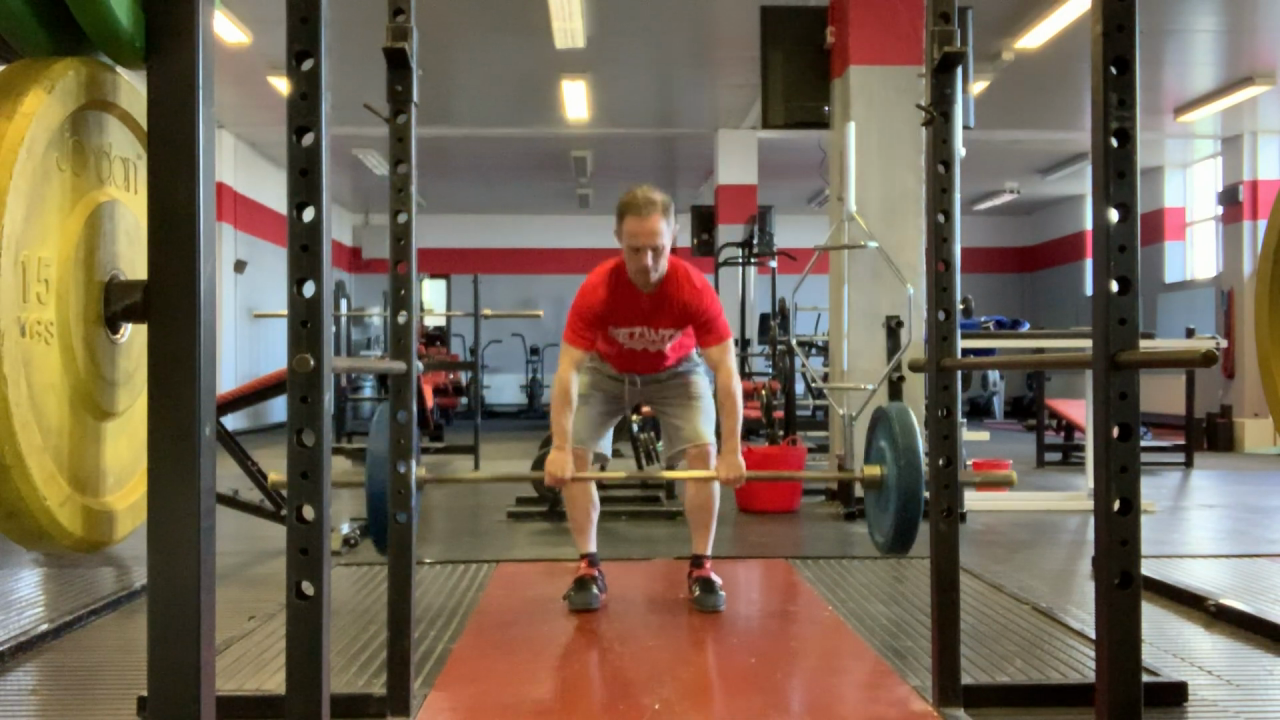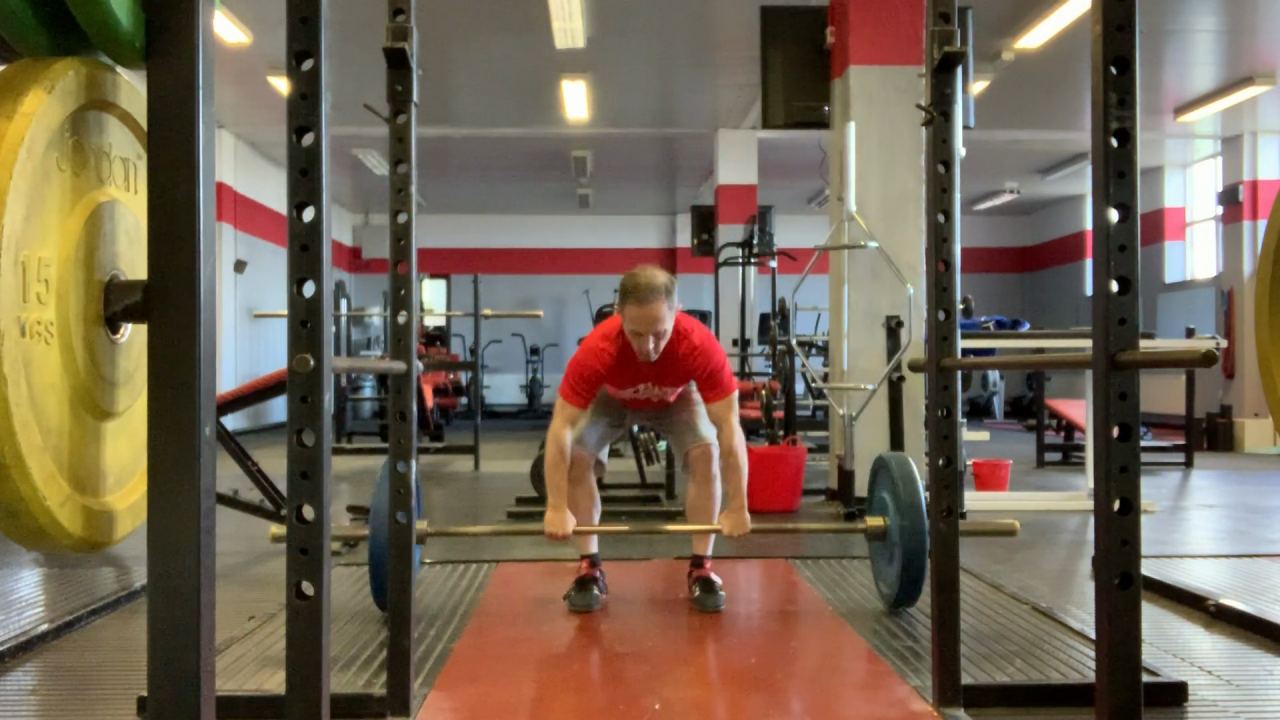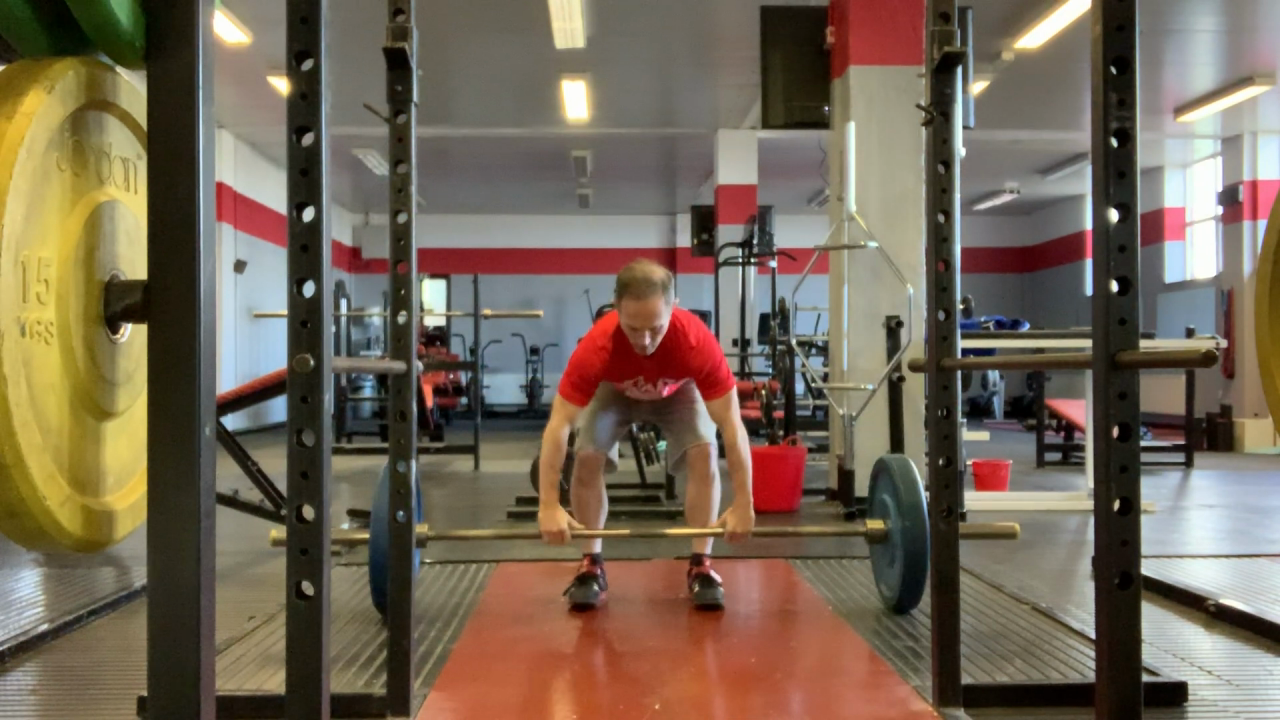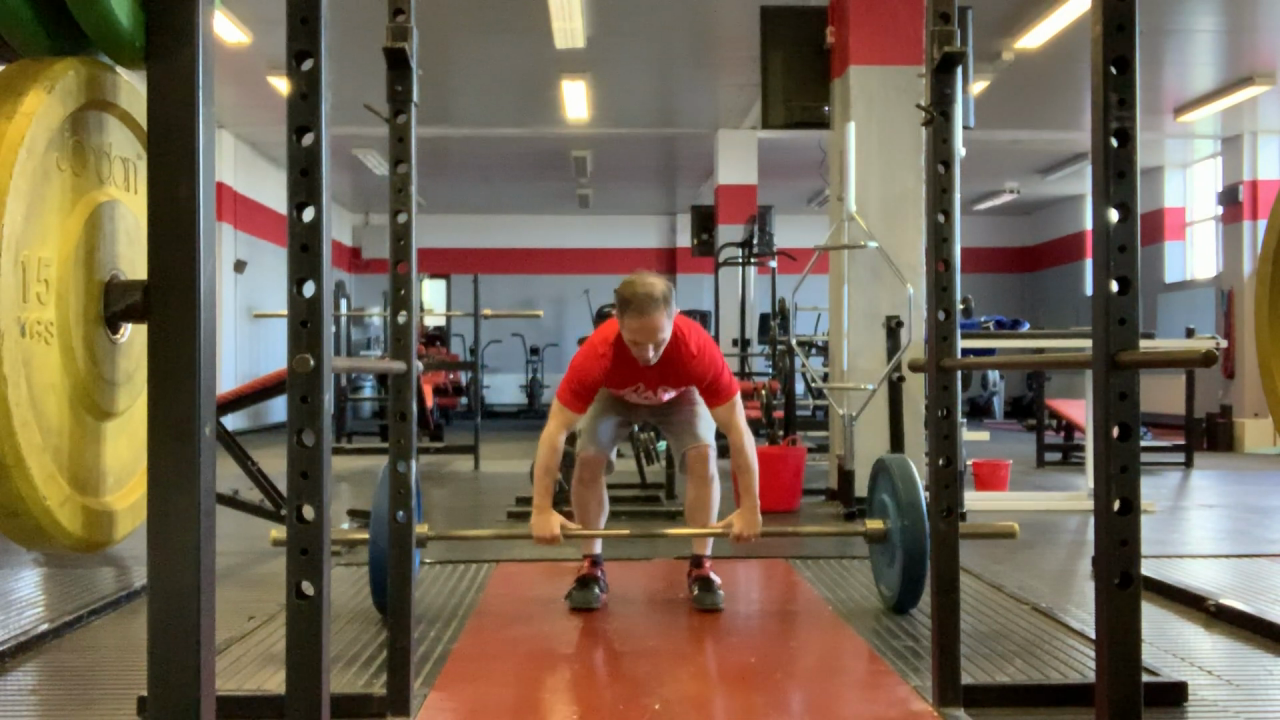
dt=0.2s
person 1, frame 1
left shoulder: (696, 289)
right shoulder: (596, 290)
left elbow: (727, 372)
right elbow: (568, 371)
left wrist: (731, 454)
right wrist: (560, 449)
left hip: (675, 369)
right hip: (606, 370)
left knee: (702, 451)
right knee: (577, 457)
left ankle: (701, 568)
right ankle: (589, 569)
person 1, frame 2
left shoulder: (701, 346)
right shoulder: (596, 350)
left elbow: (728, 428)
right elbow: (561, 430)
left wrist: (737, 509)
right wrist: (556, 509)
left hip: (676, 397)
right hip: (610, 398)
left knee: (705, 453)
right knee: (578, 458)
left ankle: (701, 569)
right ankle: (589, 569)
person 1, frame 3
left shoulder: (698, 343)
right shoulder: (596, 348)
left elbow: (731, 424)
right elbow: (558, 425)
left wrist: (742, 505)
right wrist: (549, 506)
left hip: (677, 391)
right hip: (613, 391)
left knee: (703, 453)
right knee: (587, 456)
left ankle: (701, 566)
right ankle: (591, 565)
person 1, frame 4
left shoulder: (699, 351)
right shoulder: (595, 355)
left elbow: (738, 430)
right elbow: (555, 431)
left wrist: (750, 508)
right wrist: (541, 510)
left hip: (678, 394)
right hip: (614, 395)
left knee: (703, 454)
right knee: (589, 458)
left ankle: (701, 567)
right ankle: (592, 567)
